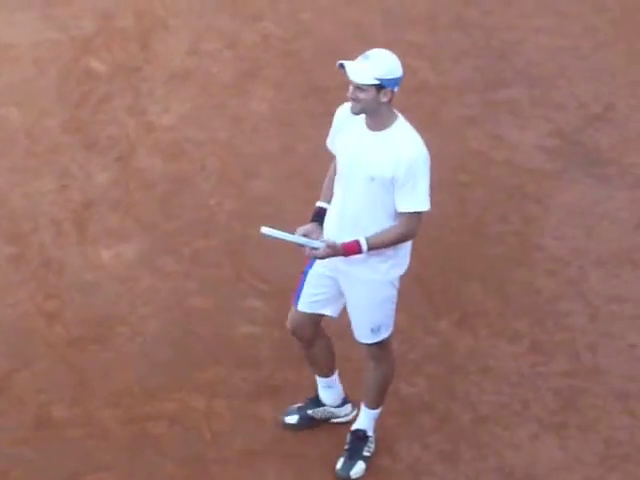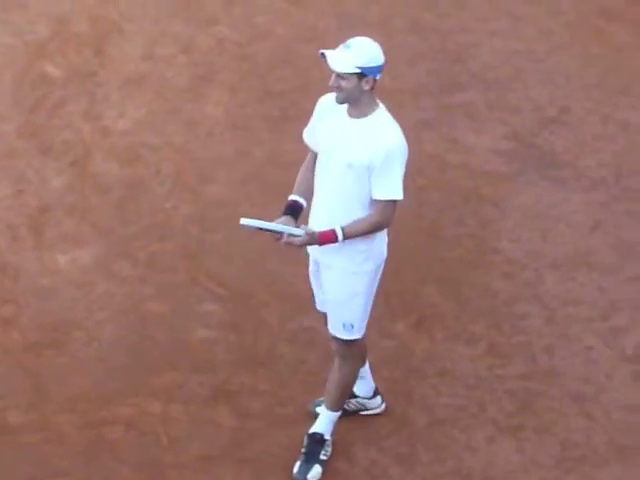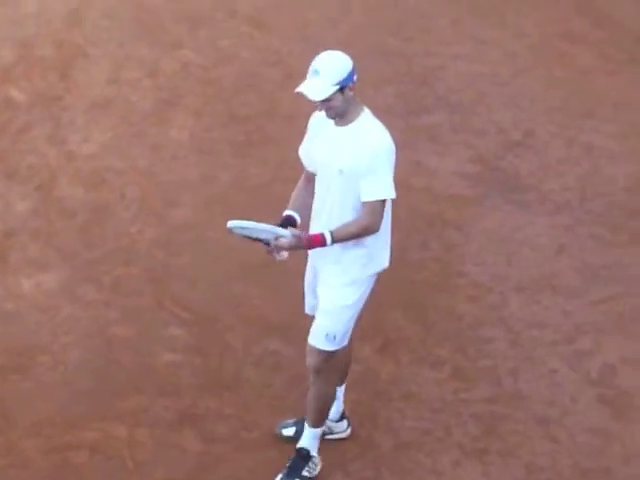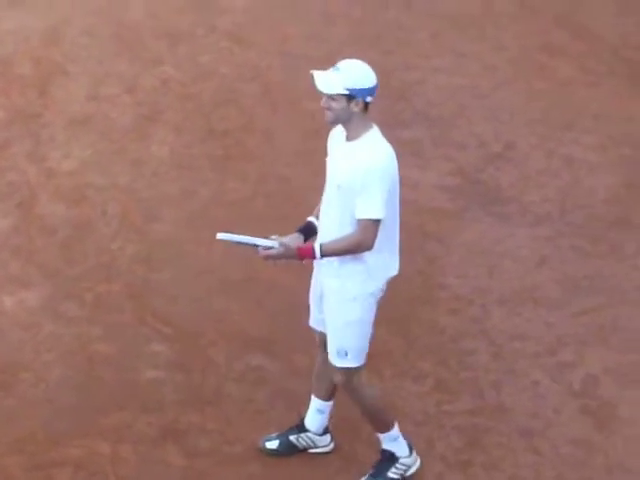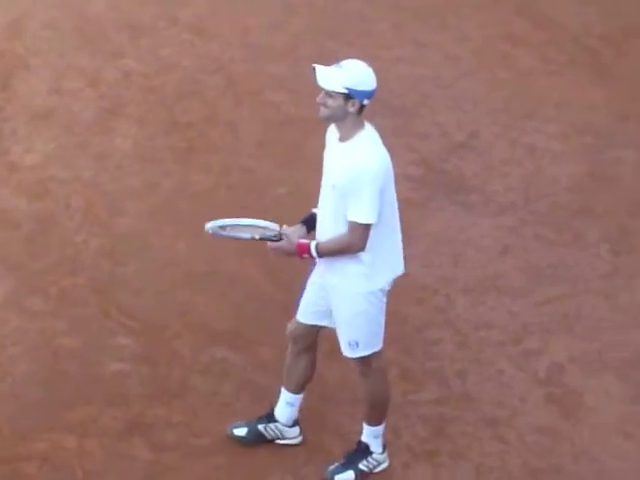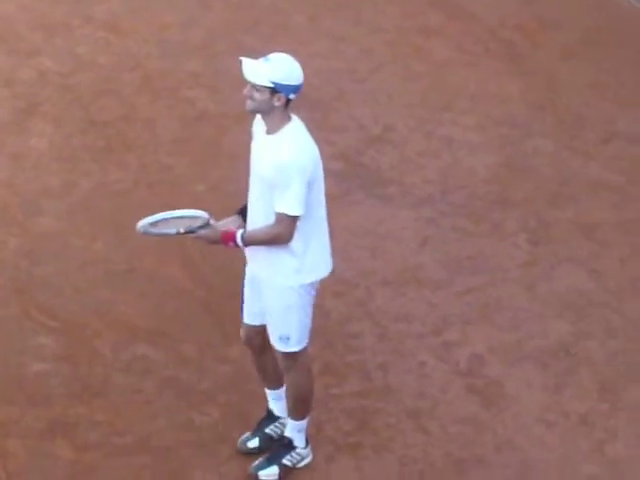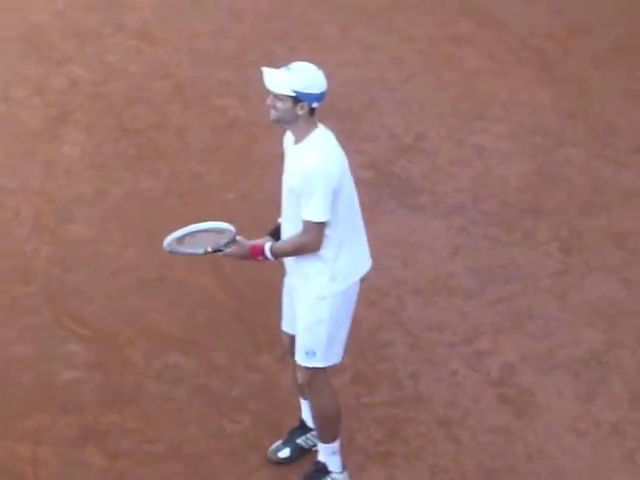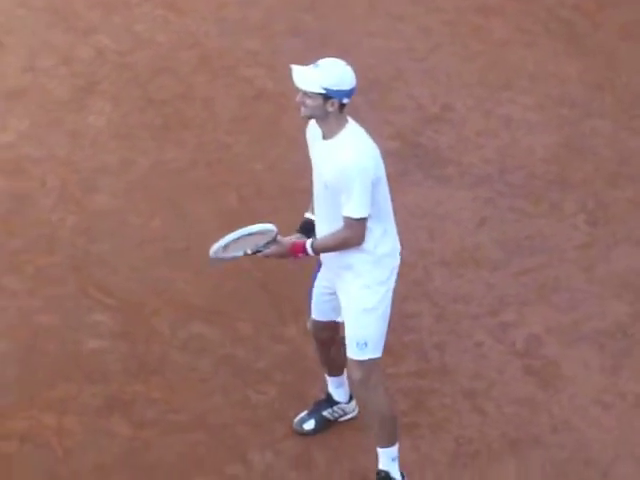
dt=0.3s
person 1, frame 1
left shoulder: (409, 152)
right shoulder: (345, 117)
left elbow: (408, 226)
left wrist: (348, 248)
right wrist: (318, 217)
left hip: (375, 265)
right hip: (332, 250)
left knee: (375, 347)
right knee: (301, 325)
left ankle: (363, 430)
right ankle: (331, 398)
person 1, frame 2
left shoulder: (388, 140)
right shoulder: (327, 108)
left elbow: (383, 216)
left wrist: (324, 237)
right wrist: (293, 210)
left hip: (355, 256)
right hip: (319, 243)
left knee: (344, 344)
right knee: (341, 332)
left ankle: (321, 433)
right ankle: (365, 394)
person 1, frame 3
left shoulder: (374, 143)
right shoulder: (319, 124)
left elbow: (371, 221)
left wrist: (308, 241)
right wrist: (288, 223)
left hip: (353, 264)
right hip: (325, 252)
left knee: (318, 358)
right knee: (334, 341)
right ankle: (333, 416)
person 1, frame 4
left shoulder: (374, 160)
right shoulder: (337, 137)
left elbow: (364, 239)
left wrist: (303, 252)
right wrist: (305, 231)
left hip: (355, 280)
right hip: (330, 268)
left knee: (346, 375)
right knee: (326, 350)
right ankle: (315, 429)
person 1, frame 5
left shoulder: (366, 162)
right shoulder: (336, 135)
left elbow: (355, 240)
left wrist: (300, 249)
right wrist: (308, 223)
left hip: (359, 276)
right hip: (332, 267)
left knee: (366, 362)
right knee: (300, 336)
right ankle: (283, 422)
person 1, frame 6
left shoulder: (294, 154)
right shoulder: (262, 125)
left elbow: (283, 231)
left wrist: (227, 237)
right wrist: (241, 215)
left hip: (290, 270)
right hip: (262, 260)
left knee: (290, 357)
right knee: (253, 339)
left ankle: (296, 443)
right ankle: (278, 415)
person 1, frame 7
left shoulder: (318, 161)
right shoulder: (294, 139)
left elbow: (310, 241)
left wrist: (257, 251)
right wrist: (276, 233)
left hip: (327, 280)
right hip: (303, 272)
left knee: (310, 376)
right knee: (295, 349)
right ankle: (311, 427)
person 1, frame 8
left shoulder: (354, 157)
right shoulder: (317, 131)
left elbow: (353, 234)
left wrist: (296, 248)
right wrist: (307, 228)
left hip: (366, 268)
right hip: (336, 261)
left knee: (363, 373)
right knee: (321, 330)
right ankle: (338, 401)
